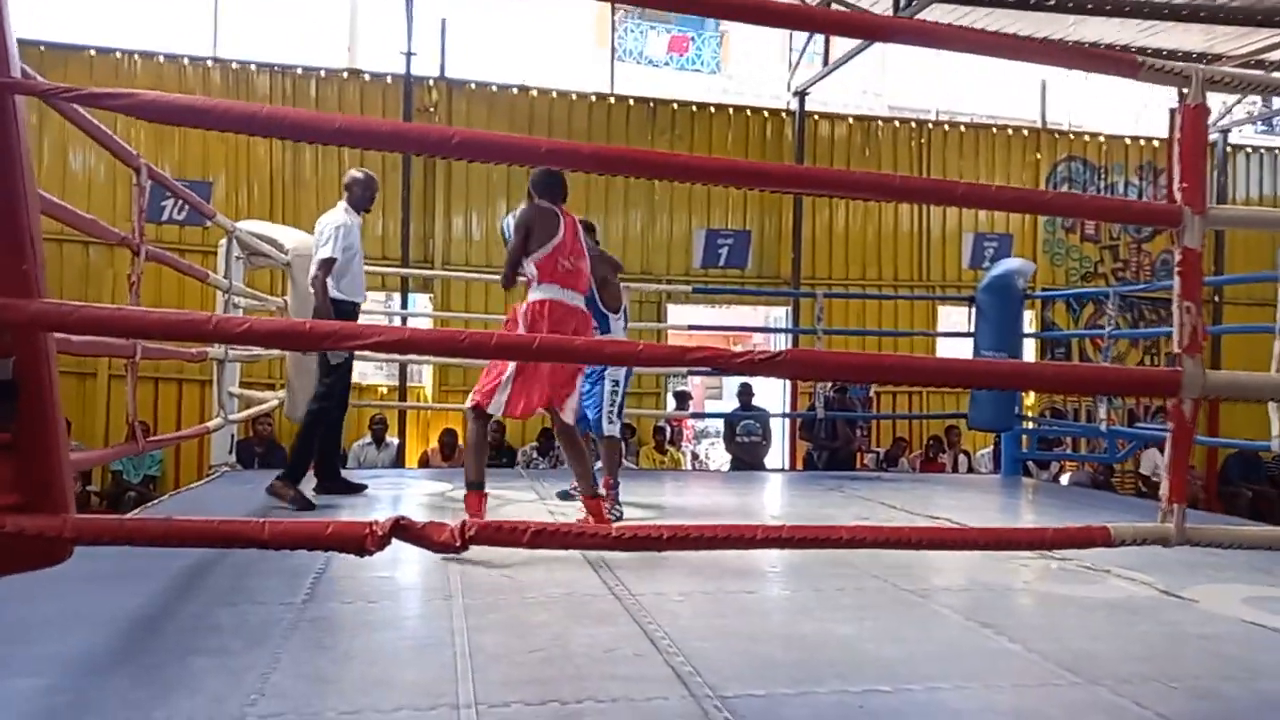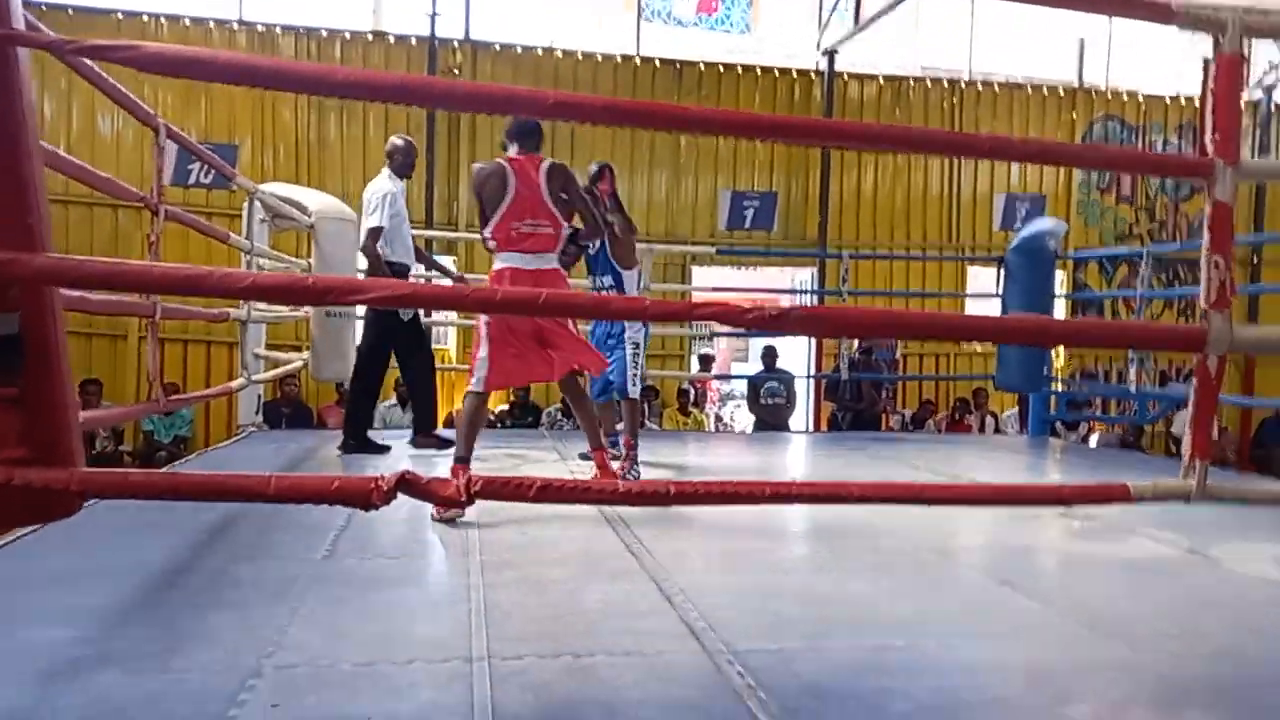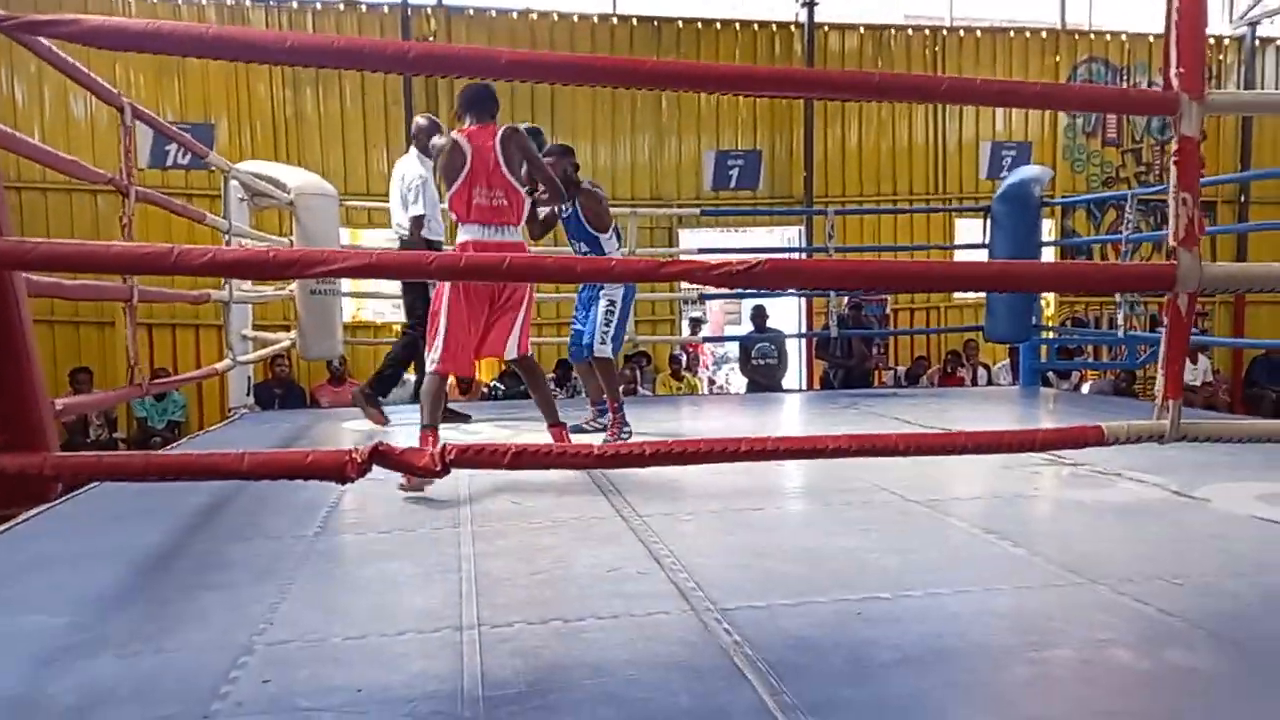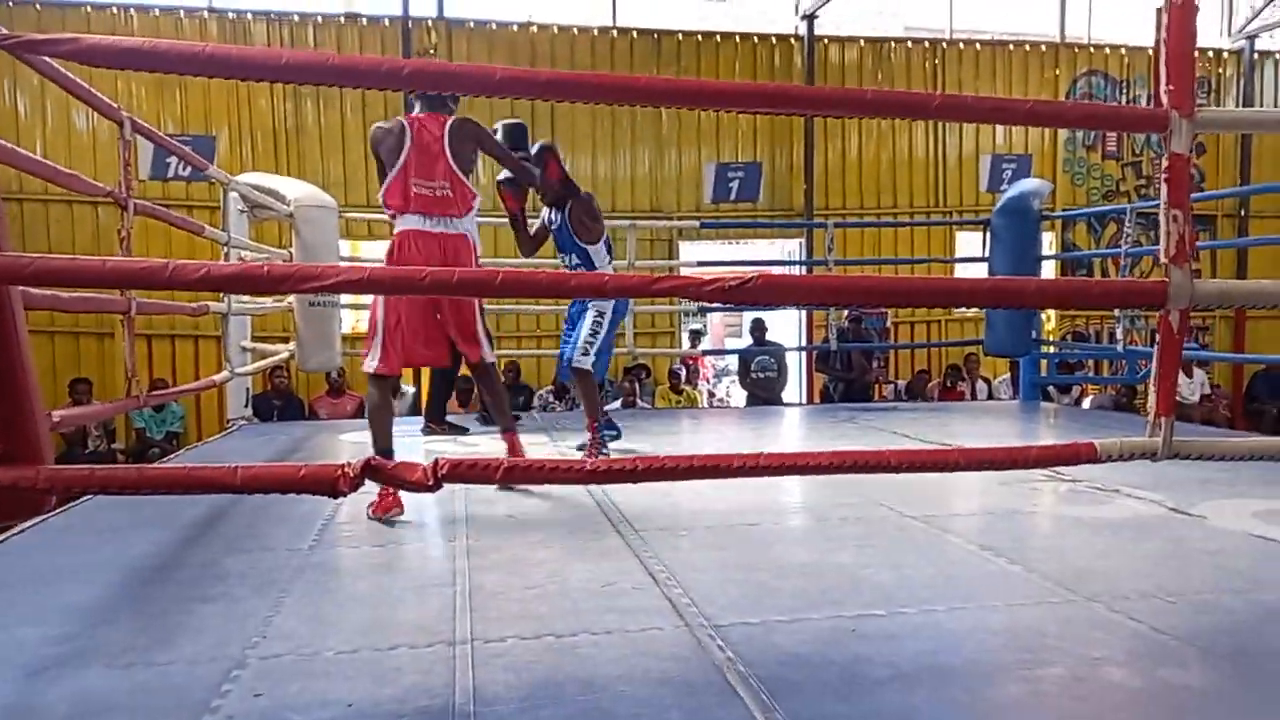
dt=0.4s
person 1, frame 1
left shoulder: (531, 213)
right shoulder: (577, 229)
left elbow: (507, 278)
left hip: (542, 312)
right hip: (577, 322)
left knee: (479, 408)
right knee: (562, 420)
left ankle: (474, 508)
right ankle: (596, 513)
person 1, frame 2
left shoulder: (484, 173)
right shoulder: (558, 173)
left elbow: (489, 240)
right elbow: (595, 229)
right wrist: (571, 251)
left hip: (507, 280)
right hip: (550, 280)
left knee: (480, 384)
right knee: (569, 375)
left ankle: (458, 483)
right ankle: (603, 466)
person 1, frame 3
left shoulder: (449, 146)
right shoulder: (512, 137)
left elbow: (450, 203)
right elbow: (556, 194)
right wrist: (529, 194)
left hip: (471, 254)
right hip: (513, 253)
left knee: (441, 361)
right knee: (520, 354)
left ankle: (428, 447)
right ankle: (561, 438)
person 1, frame 4
left shoulder: (385, 133)
right shoulder: (464, 129)
right elbow: (527, 174)
right wrist: (530, 169)
left hip: (409, 248)
right hip: (458, 249)
left knee: (382, 370)
right knee: (480, 359)
left ankle: (388, 489)
right ankle: (513, 450)
person 2, frame 1
left shoulder: (350, 224)
right shoulder: (338, 223)
right elbow: (320, 278)
right wrist: (329, 324)
left hip: (344, 315)
right hip: (336, 315)
left knee: (336, 400)
right knee: (327, 399)
left ankle: (328, 475)
right ankle: (287, 479)
person 2, frame 2
left shoulder: (394, 191)
right shoulder: (384, 190)
left elbow: (409, 247)
right elbow: (368, 245)
left wrist: (448, 273)
right wrist: (391, 283)
left hip: (391, 281)
right hip: (388, 281)
left knee: (373, 361)
right knee: (417, 357)
left ankle: (355, 435)
right ankle: (416, 431)
person 2, frame 3
left shoulder: (408, 165)
right shoulder: (417, 172)
right elbow: (415, 229)
left hip: (416, 252)
right hip: (420, 251)
left knee: (422, 331)
right knee: (424, 331)
person 2, frame 4
left shoulder: (461, 187)
right shoulder: (451, 187)
right elbow: (447, 234)
right wrist: (467, 272)
left hip: (464, 269)
right hip: (457, 268)
left knee: (479, 340)
right knee: (452, 343)
left ankle: (490, 407)
right ankle: (435, 417)
person 3, frame 1
left shoulder: (602, 272)
left elbow: (616, 268)
left wrist: (590, 250)
left hip: (611, 361)
left knee: (605, 424)
right knee: (577, 422)
left ankle: (611, 497)
person 3, frame 2
left shoulder: (617, 232)
left elbow: (629, 230)
left wrist: (611, 193)
left hip: (628, 322)
right hip: (601, 322)
left knee: (625, 387)
right knee: (599, 389)
left ankle: (630, 458)
right ankle: (611, 442)
person 3, frame 3
left shoulder: (588, 193)
right shoulder: (559, 202)
left elbow: (597, 200)
right elbow: (536, 233)
left hip: (613, 282)
right hip: (589, 283)
left knee: (598, 348)
right knee: (578, 352)
left ankle: (619, 421)
right ankle: (598, 413)
person 3, frame 4
left shoulder: (580, 204)
right shoulder: (549, 214)
left elbow: (596, 221)
right elbow: (528, 250)
left wrist: (562, 179)
right wrist: (515, 211)
left hip: (605, 298)
right hip: (582, 299)
left knee: (580, 363)
right knee: (572, 367)
left ankle: (597, 442)
right ankle: (603, 425)
